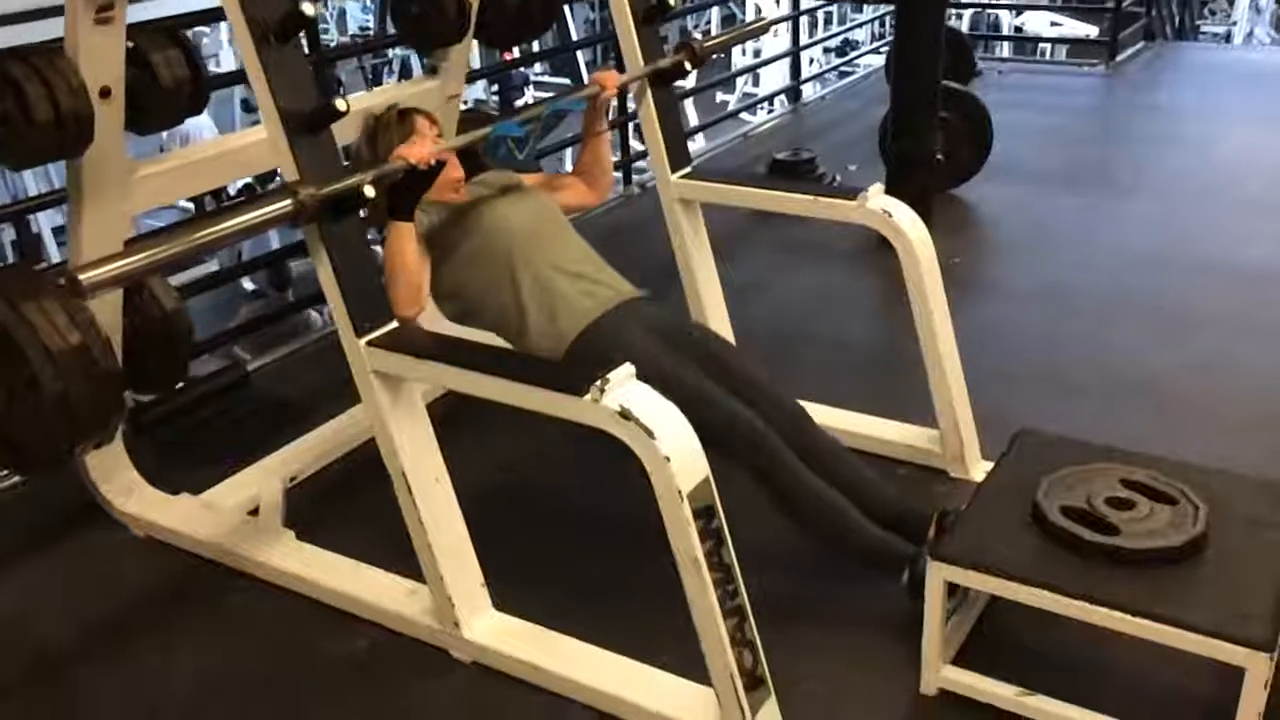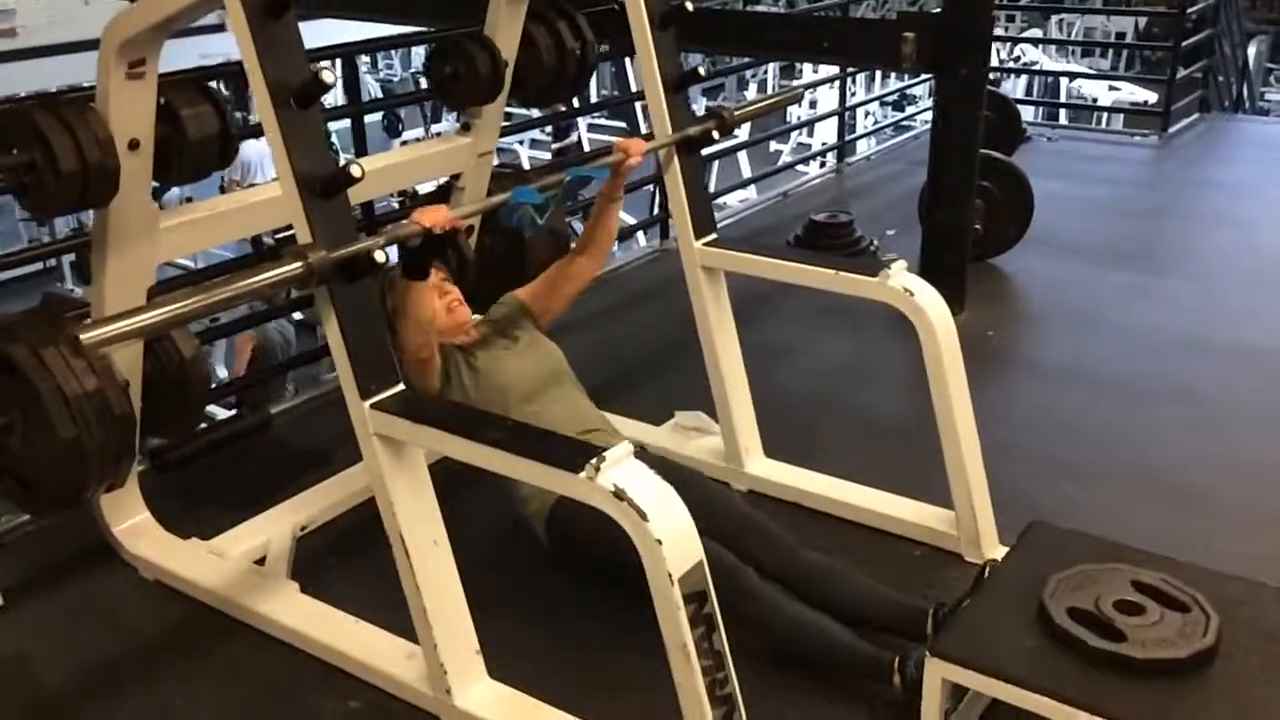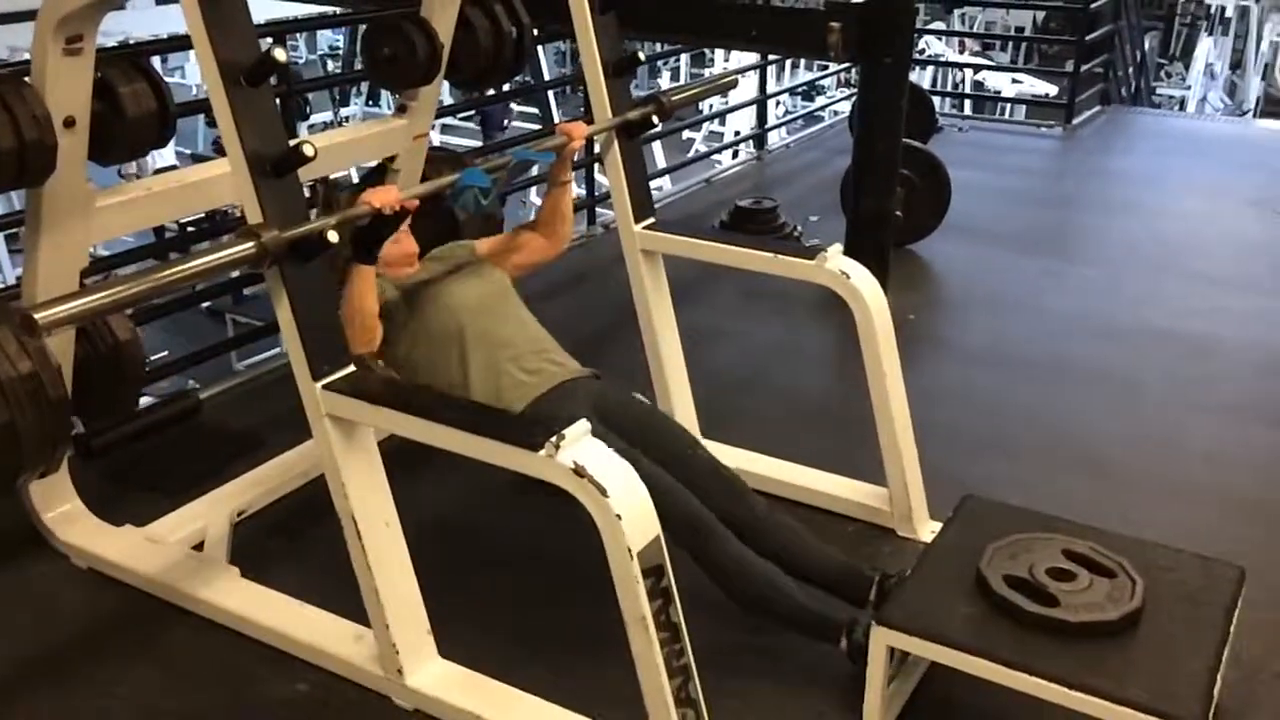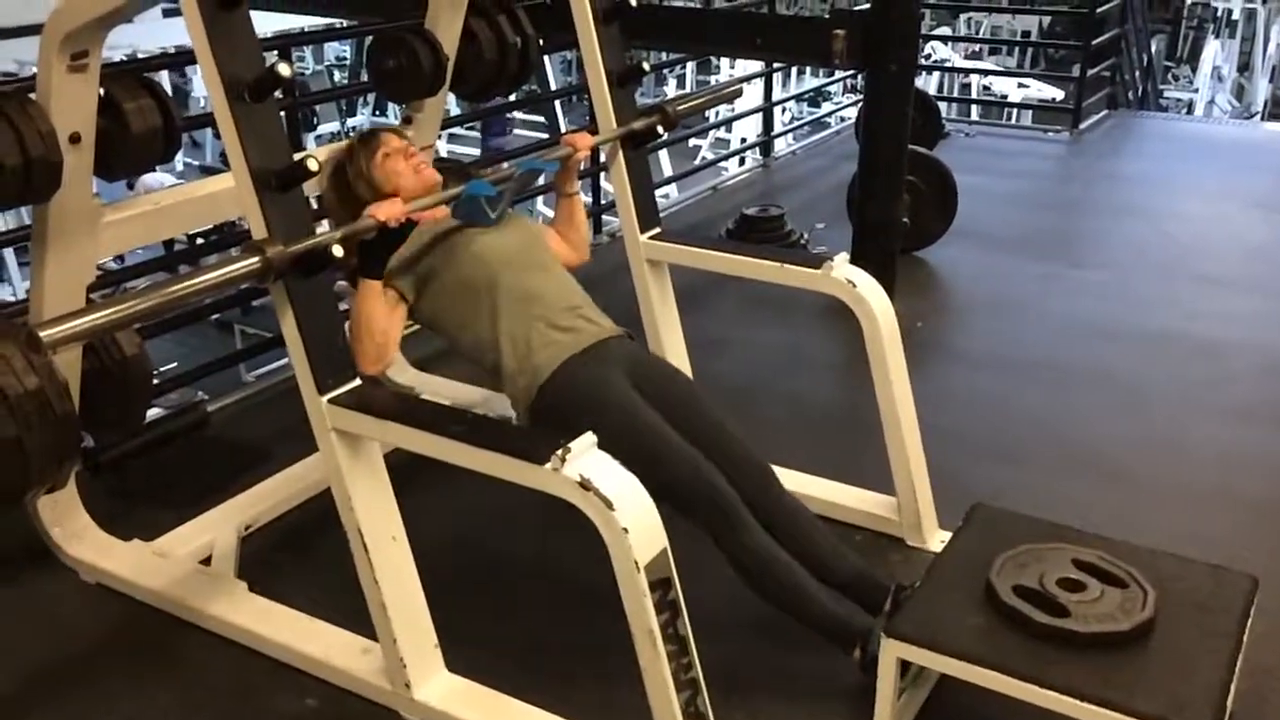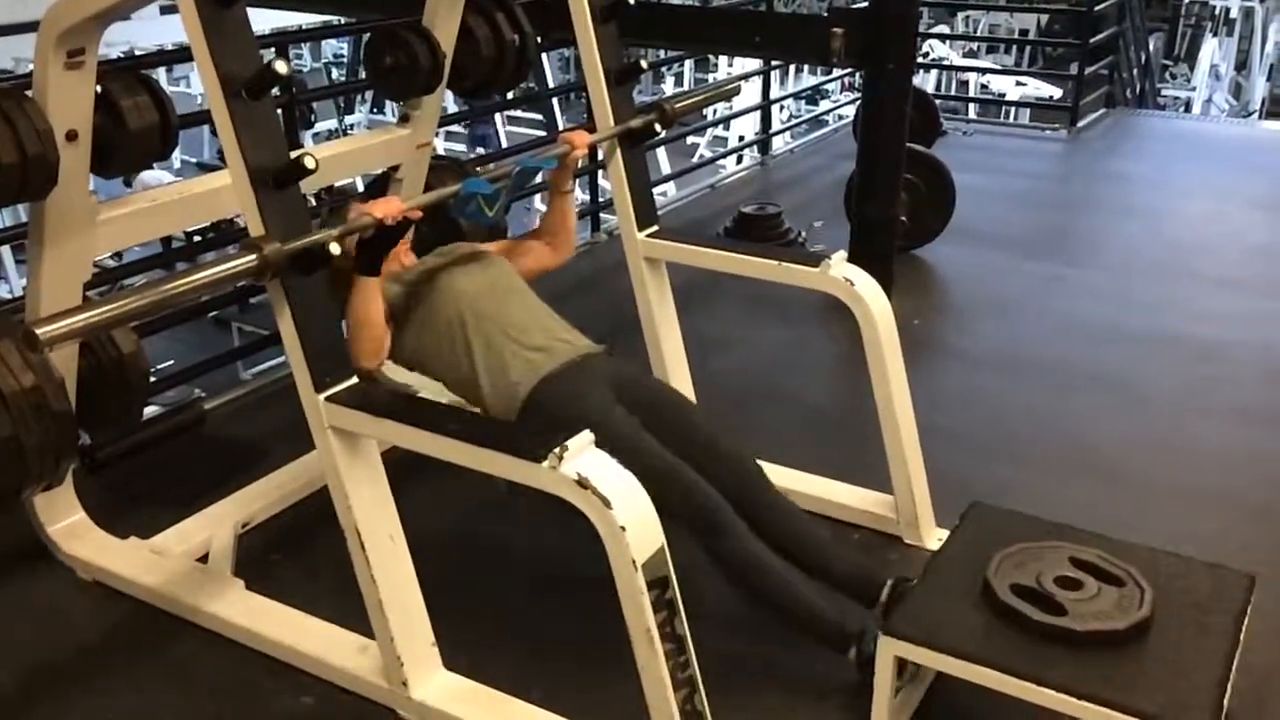
dt=1s
person 1, frame 1
left shoulder: (498, 182)
right shoulder: (427, 229)
left elbow: (594, 188)
right elbow: (406, 308)
left wrist: (597, 115)
right wrist: (401, 201)
left hip: (636, 314)
right hip: (588, 347)
left knee: (788, 421)
right knee: (752, 442)
left ankle: (926, 524)
right ankle: (909, 564)
person 1, frame 2
left shoulder: (507, 320)
right shoulder: (440, 377)
left elbow: (586, 259)
right elbow: (416, 351)
left wrist: (613, 185)
right wrist: (415, 259)
left hip: (629, 461)
right hip: (574, 500)
left knee: (768, 543)
right knee: (726, 578)
left ankle: (931, 622)
right ankle: (900, 670)
person 1, frame 3
left shoulder: (448, 263)
right shoulder: (384, 307)
left elbow: (549, 239)
right elbow: (361, 343)
left wrist: (560, 166)
right wrist: (365, 243)
left hip: (588, 390)
right hip: (530, 425)
left knee: (728, 493)
right knee: (690, 521)
left ankle: (873, 590)
right ankle: (849, 632)
person 1, frame 4
right shoulder: (402, 257)
left elbow: (575, 249)
right elbow: (371, 363)
left wrist: (568, 174)
right wrist: (370, 255)
left hip: (619, 352)
right hip: (562, 383)
left knee: (755, 481)
right knee: (719, 506)
left ankle: (885, 599)
right ankle: (865, 640)
person 1, frame 5
left shoulder: (456, 253)
right shoulder: (389, 302)
left elbow: (556, 247)
right elbow: (366, 359)
left wrist: (562, 174)
right wrist: (369, 259)
left hip: (602, 368)
right hip: (548, 402)
left knee: (748, 484)
right knee: (708, 513)
left ankle: (880, 593)
right ankle: (859, 639)
